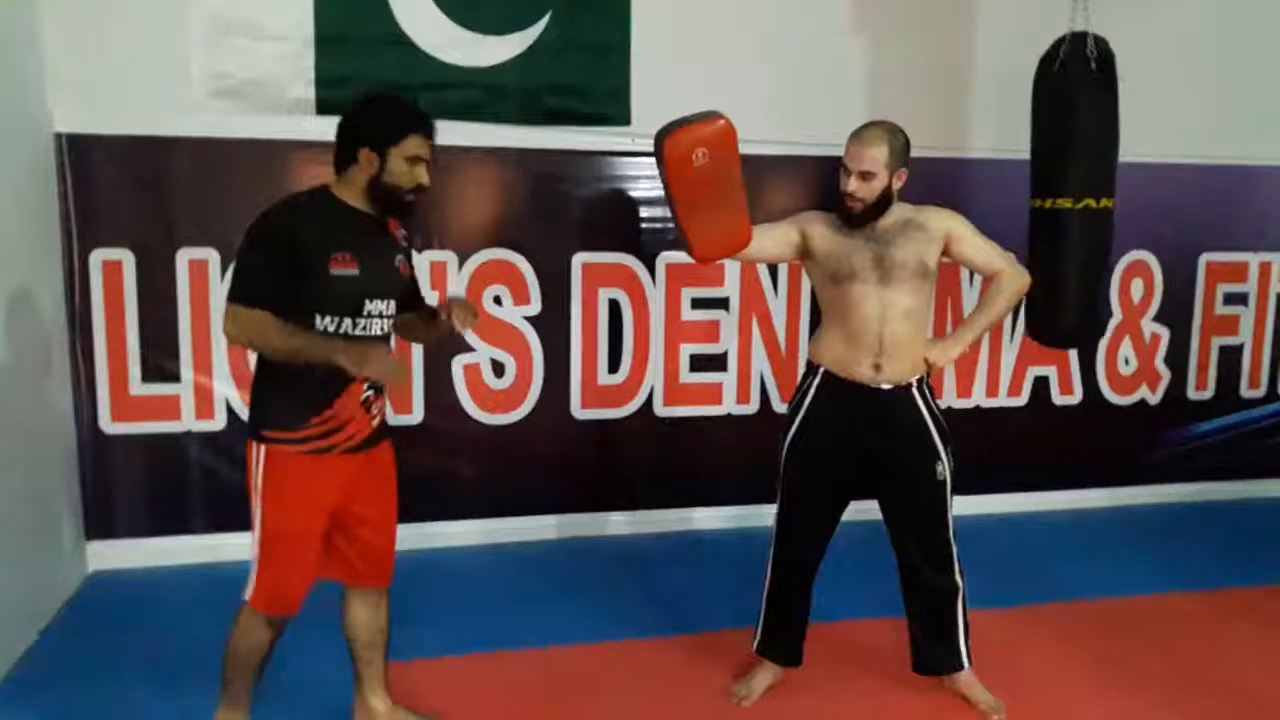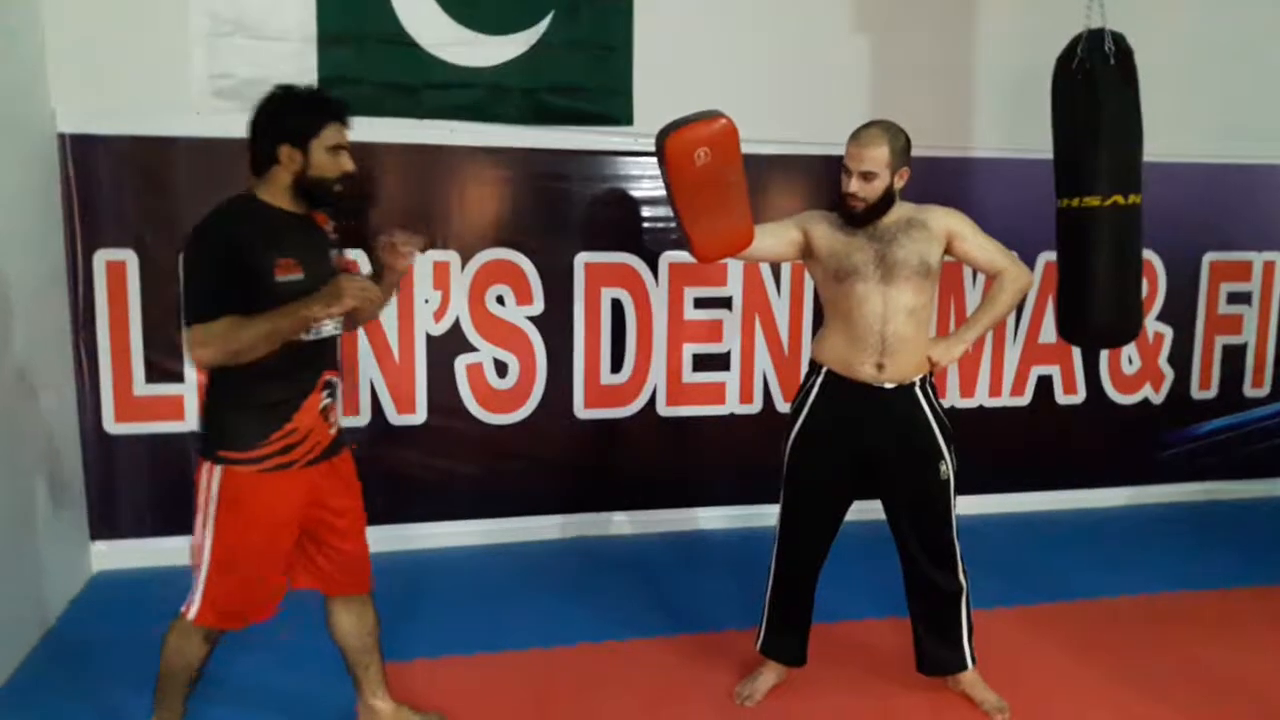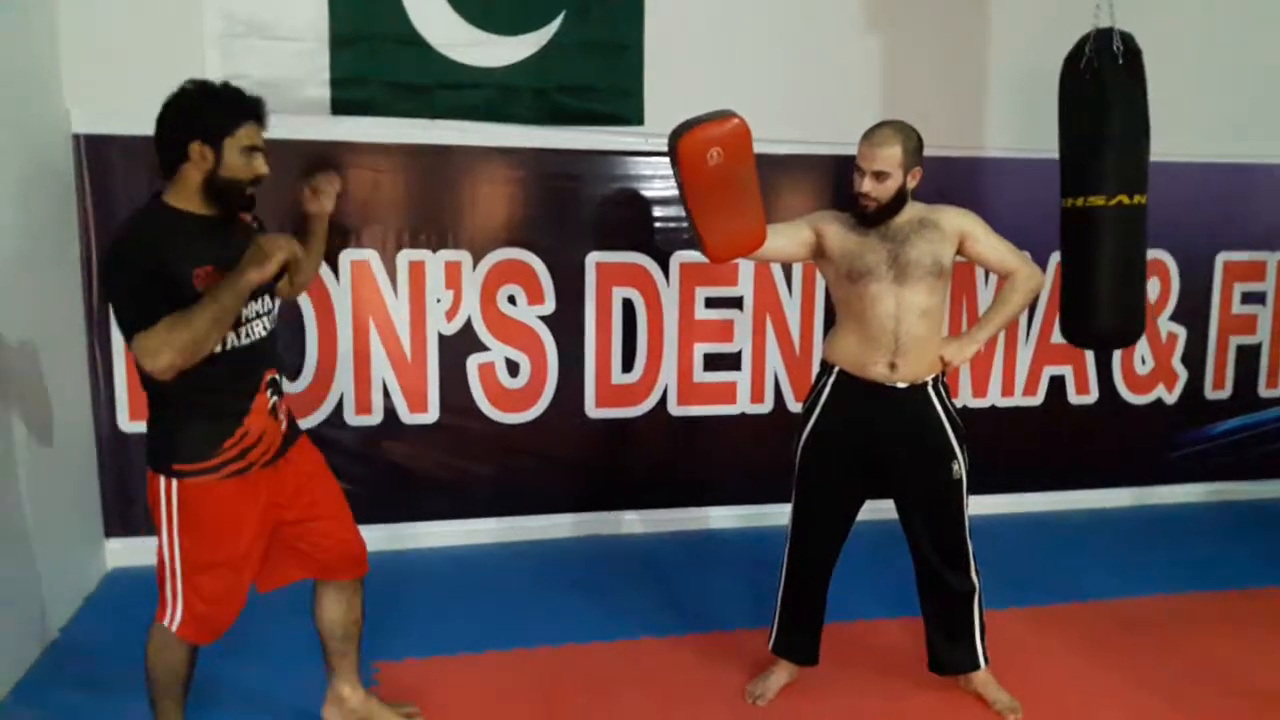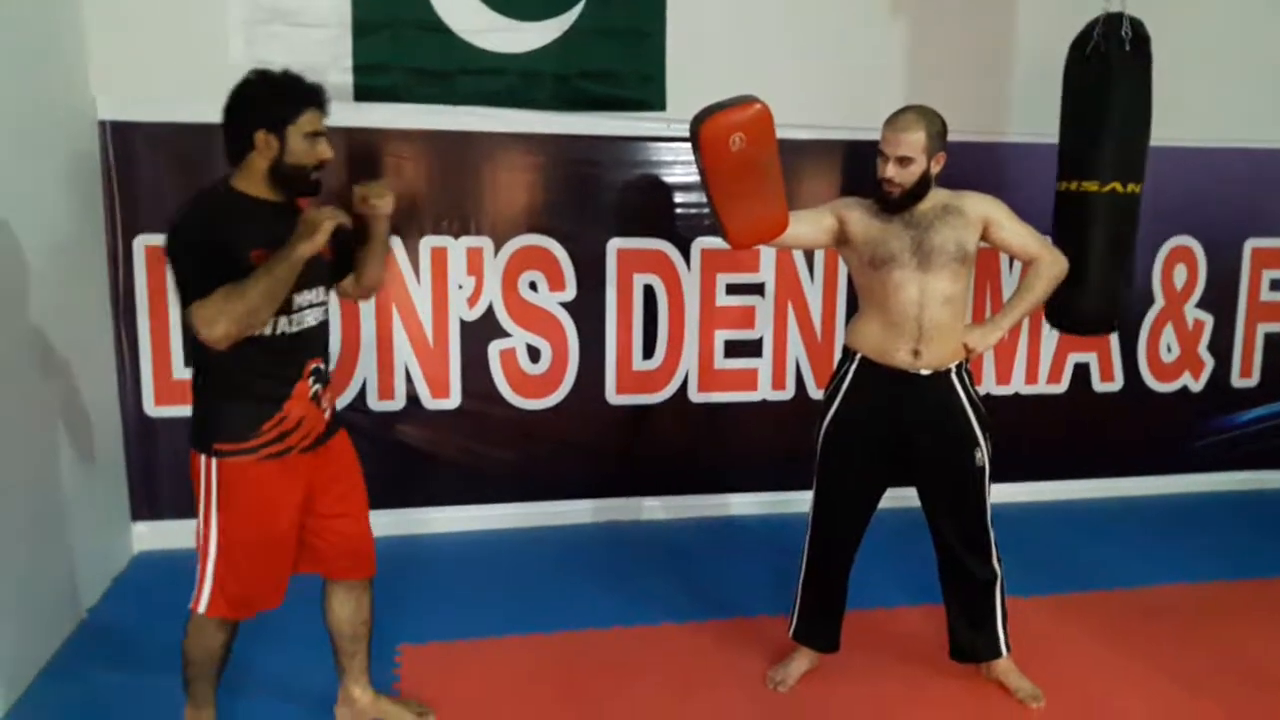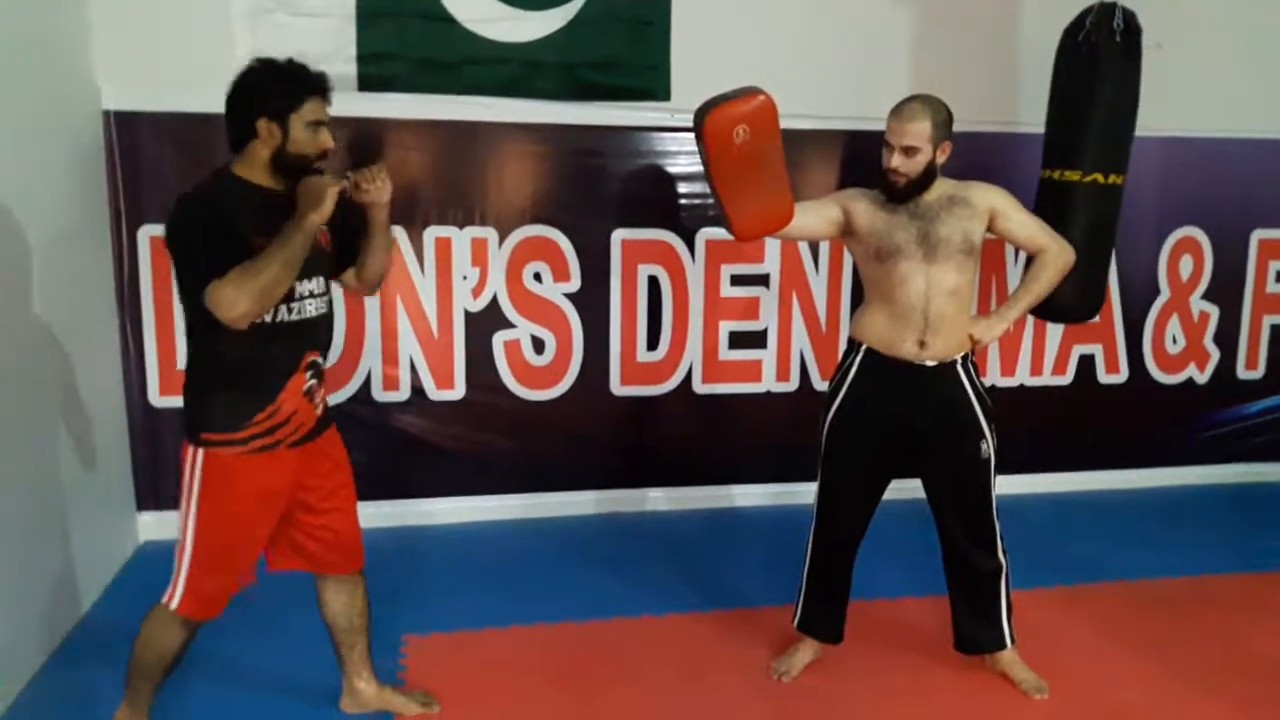
dt=0.4s
person 1, frame 1
left shoulder: (390, 233)
right shoulder: (290, 225)
left elbow: (405, 316)
right elbow: (242, 323)
left wrist: (443, 317)
right wrist: (343, 352)
left hip: (368, 439)
right hip: (293, 443)
left knee: (370, 574)
right knee: (275, 591)
person 1, frame 2
left shoulder: (317, 227)
right shoulder: (225, 234)
left elbow: (348, 315)
right elbow: (206, 347)
left wrist: (390, 274)
right wrist: (312, 305)
left hip: (323, 449)
right hip: (248, 459)
left knee: (350, 579)
right knee: (213, 605)
person 1, frame 3
left shoulder: (238, 222)
right shoulder: (141, 246)
left elbow: (289, 285)
right elbow: (159, 357)
left wrist: (317, 220)
right wrist: (245, 274)
left hip: (279, 444)
right hip: (201, 467)
left knee: (343, 560)
right knee: (189, 613)
person 1, frame 4
left shoulder: (302, 211)
right shoulder: (204, 223)
left elbow: (361, 285)
right elbow: (216, 326)
left wrist: (377, 224)
right wrist: (297, 248)
left hip: (319, 432)
right hip: (241, 448)
left knee: (352, 562)
right knee: (226, 593)
person 1, frame 5
left shoulder: (313, 201)
right shoulder: (204, 211)
left elbow: (367, 278)
right elbow: (237, 305)
left wrist: (377, 212)
right wrist: (305, 221)
left hip: (310, 427)
right hip: (231, 440)
left knee: (341, 558)
right knee: (196, 591)
person 2, frame 1
left shoulder: (936, 226)
right shoulder: (813, 229)
left elbow: (1012, 276)
left wrist: (957, 341)
left hip: (906, 407)
right hip: (828, 403)
left knee: (929, 546)
right knee: (797, 541)
left ankle: (952, 665)
right ankle: (775, 657)
person 2, frame 2
left shoulder: (938, 224)
right shoulder: (816, 228)
left elbow: (1014, 274)
left wrist: (961, 339)
left hip: (908, 406)
right hip: (832, 401)
left knee: (933, 545)
right knee: (800, 541)
left ankle: (956, 665)
right ankle: (779, 657)
person 2, frame 3
left shoulder: (950, 224)
right shoulder: (828, 229)
left elbow: (1027, 275)
left wrist: (973, 339)
left hip: (921, 406)
right hip: (843, 402)
left knee: (945, 545)
right knee: (812, 540)
left ankle: (969, 665)
right ankle: (790, 656)
person 2, frame 4
left shoulder: (973, 210)
right shoulder: (851, 215)
left elbow: (1051, 261)
left wrist: (997, 326)
left hip: (944, 392)
right hip: (866, 387)
left knee: (967, 532)
right knee: (834, 526)
left ankle: (991, 652)
right ankle: (811, 642)
person 2, frame 5
left shoulder: (979, 201)
right shoulder: (856, 207)
left elbow: (1058, 253)
left wrist: (1003, 318)
left hip: (950, 385)
right hip: (871, 380)
left knee: (972, 523)
right knee: (838, 518)
left ankle: (994, 644)
right ankle: (815, 633)
